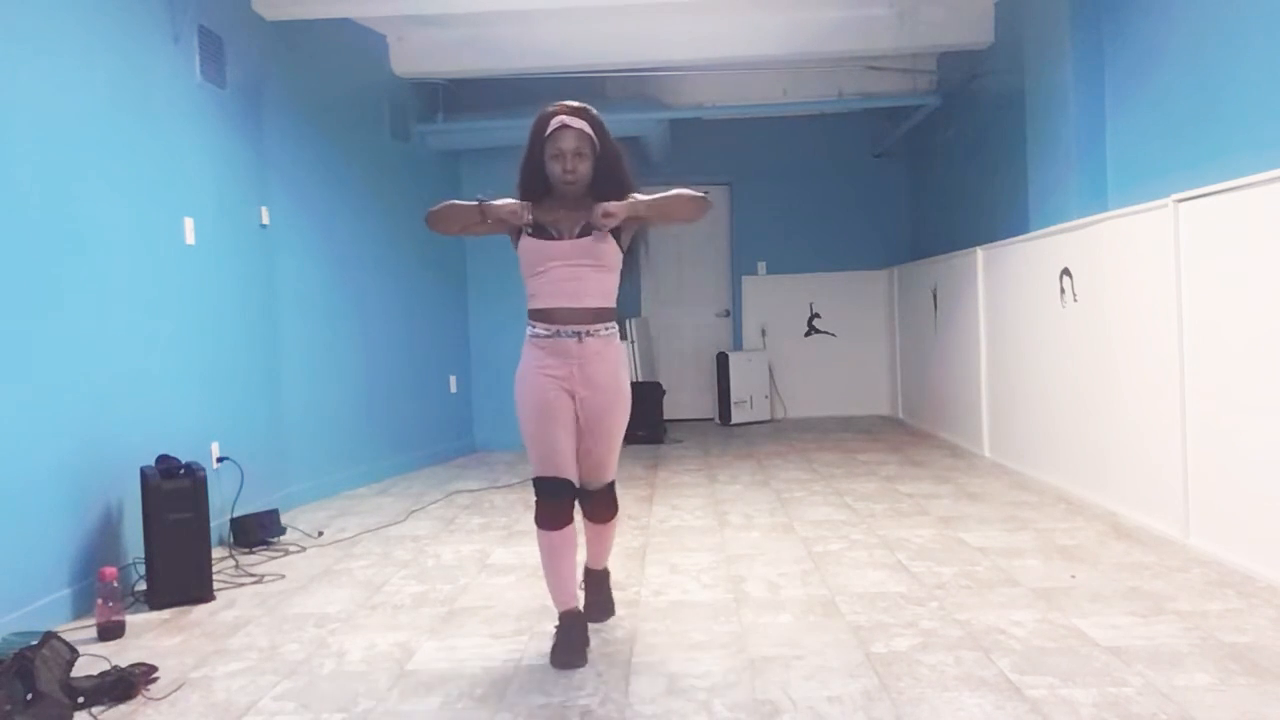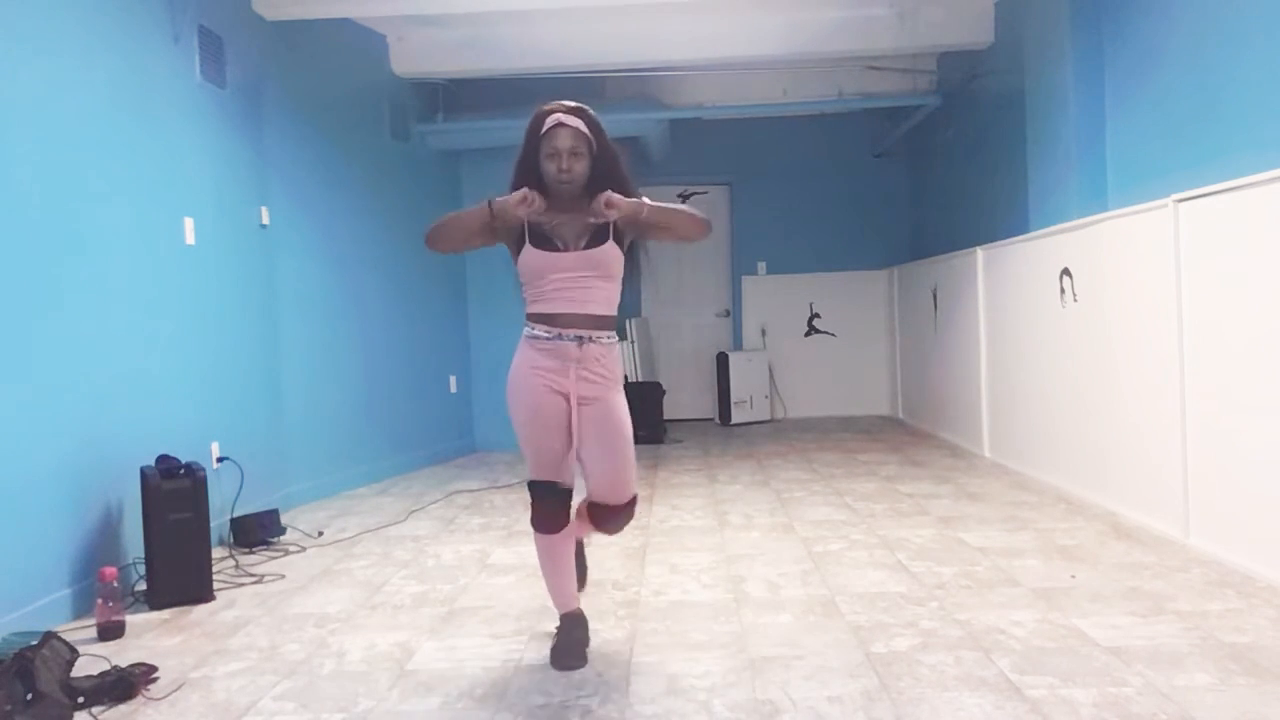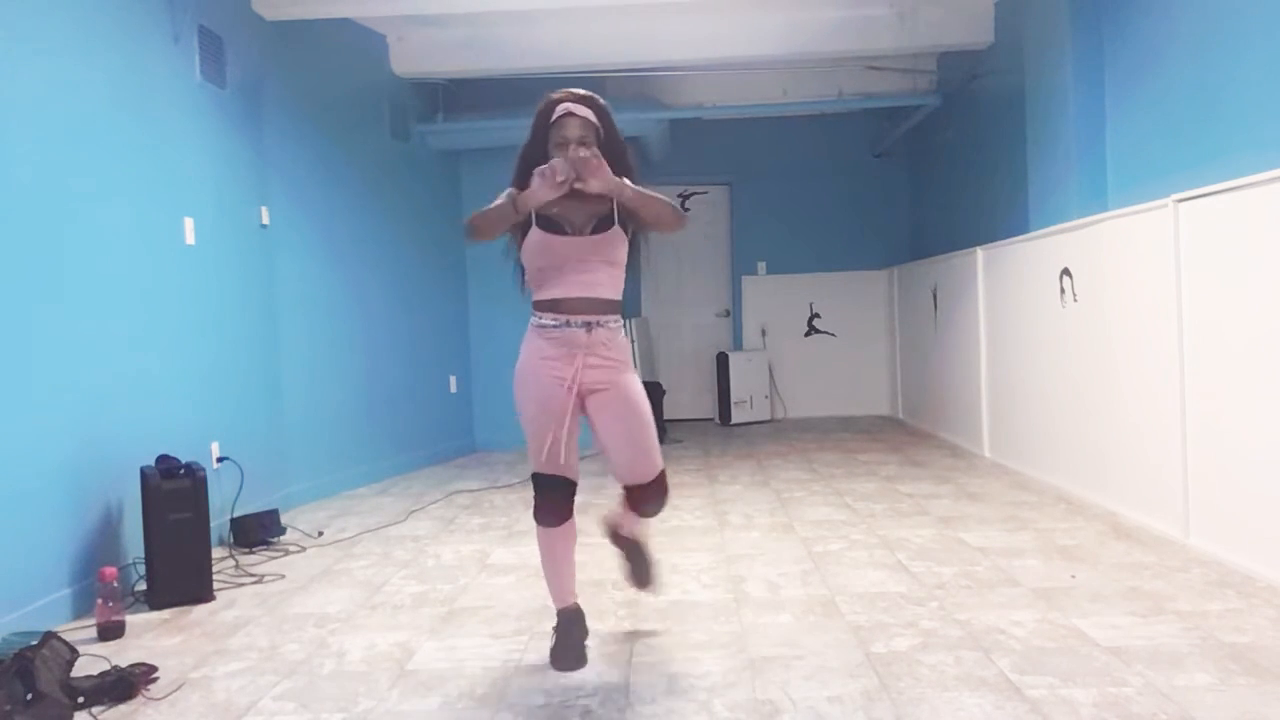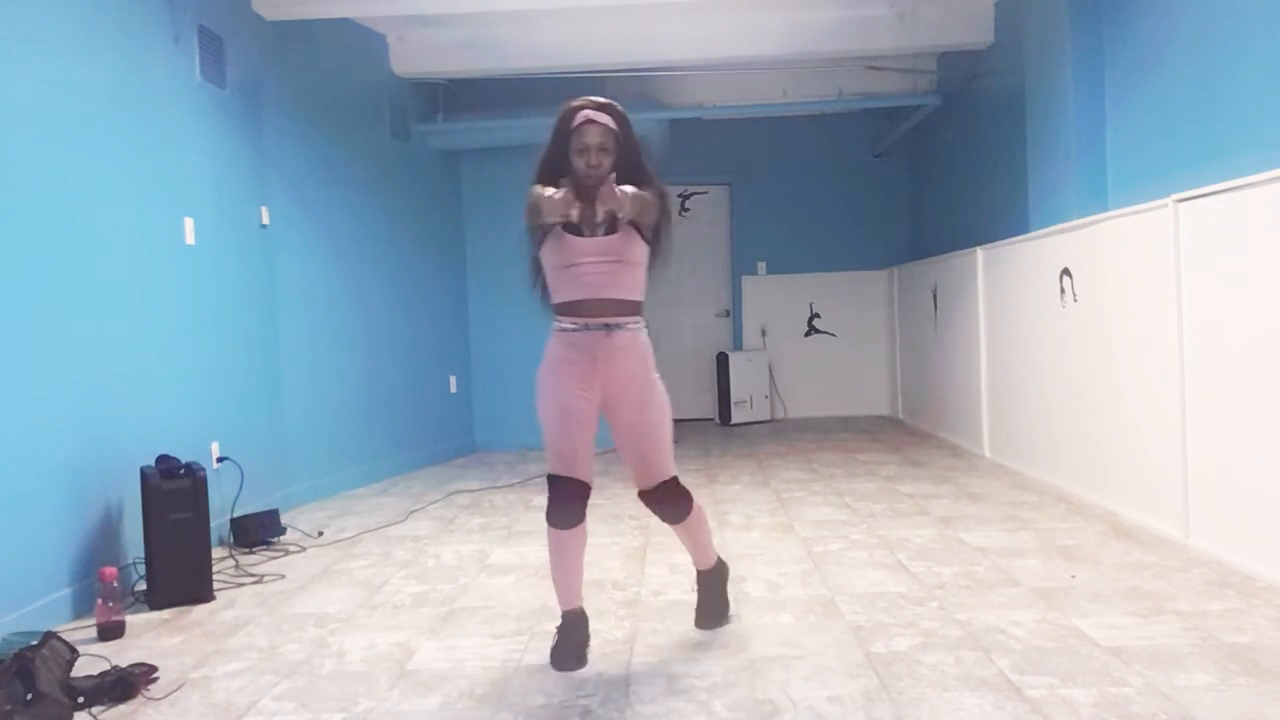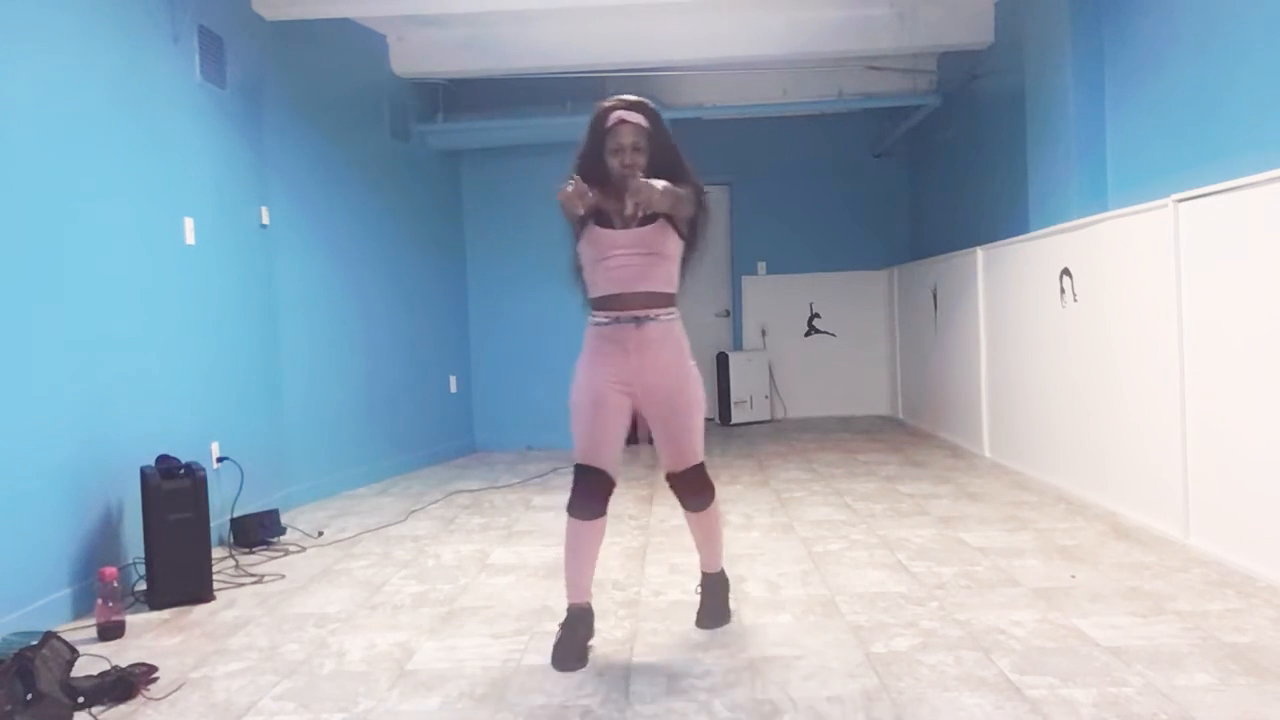
dt=0.2s
person 1, frame 1
left shoulder: (619, 213)
right shoulder: (523, 214)
left elbow: (697, 204)
right elbow: (436, 219)
left wrist: (630, 209)
right wrist: (490, 212)
left hip: (602, 358)
right hip: (542, 360)
left knee: (597, 486)
right knee: (553, 488)
left ankle: (597, 573)
right ankle: (569, 615)
person 1, frame 2
left shoulder: (619, 217)
right shoulder: (520, 218)
left elbow: (699, 227)
right elbow: (437, 240)
left wrist: (634, 207)
right wrist: (496, 209)
left hip: (600, 364)
right hip: (537, 363)
left knee: (616, 502)
right knee: (547, 492)
left ankle: (573, 535)
right ankle: (570, 618)
person 1, frame 3
left shoulder: (620, 203)
right shoulder: (526, 203)
left elbow: (672, 218)
right elbow: (477, 228)
left wrist: (615, 185)
right wrist: (527, 199)
left hip: (609, 353)
right hip: (545, 353)
left knee: (648, 484)
right knee: (552, 485)
left ankle: (624, 529)
right ankle: (568, 615)
person 1, frame 4
left shoulder: (640, 201)
right shoulder: (550, 200)
left elbow: (645, 207)
right elbow: (542, 206)
left wrist: (620, 200)
right wrist: (556, 206)
left hip: (630, 352)
right hip: (567, 356)
left knee: (657, 484)
right knee: (566, 489)
left ankle: (711, 570)
right ankle: (572, 617)
person 1, frame 5
left shoulder: (675, 198)
right shoulder: (590, 202)
left elbow: (680, 202)
right elbow: (571, 200)
left wrist: (654, 194)
right wrist: (575, 199)
left hip: (664, 346)
right hip: (603, 350)
left knee: (688, 473)
right knee: (590, 481)
left ankle: (714, 578)
right ankle: (577, 614)
